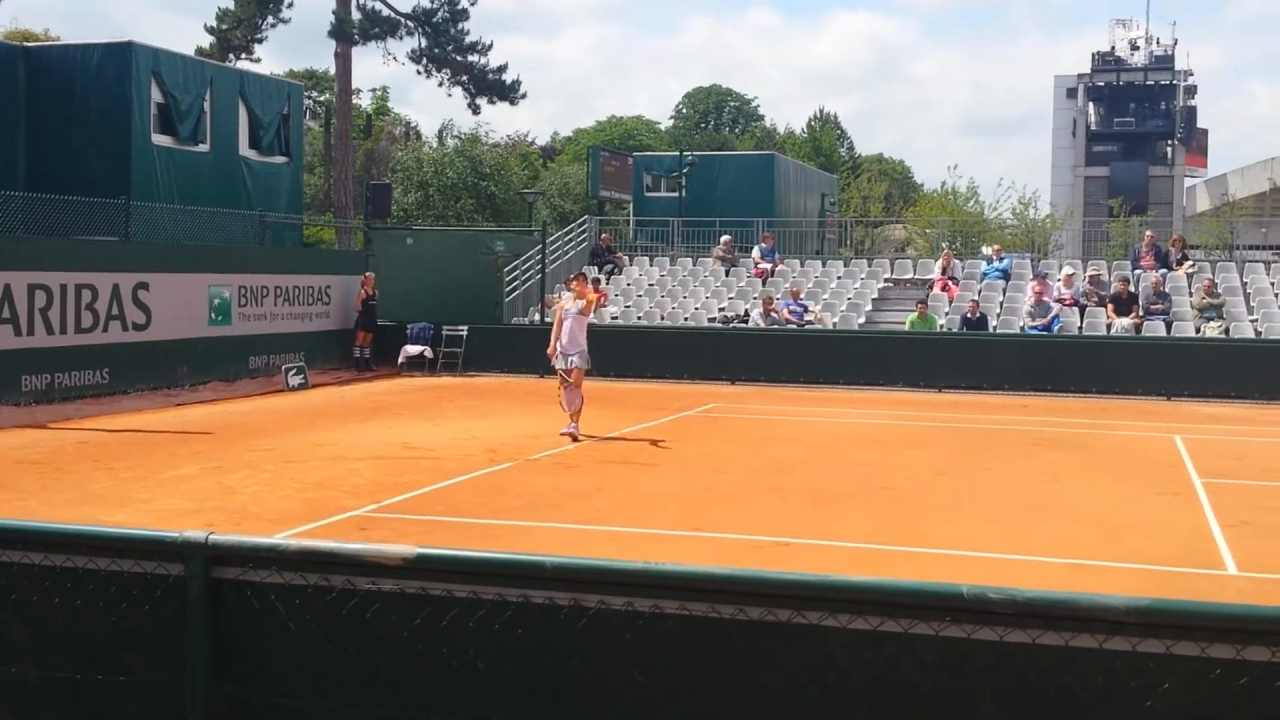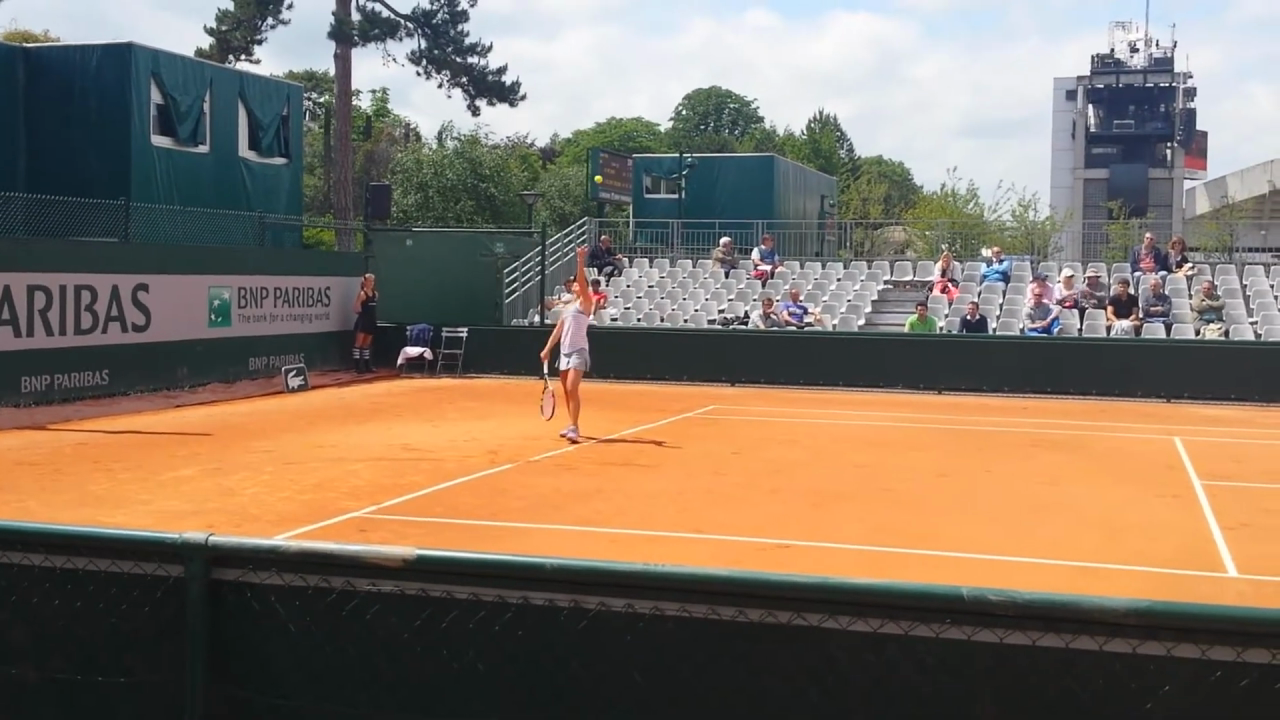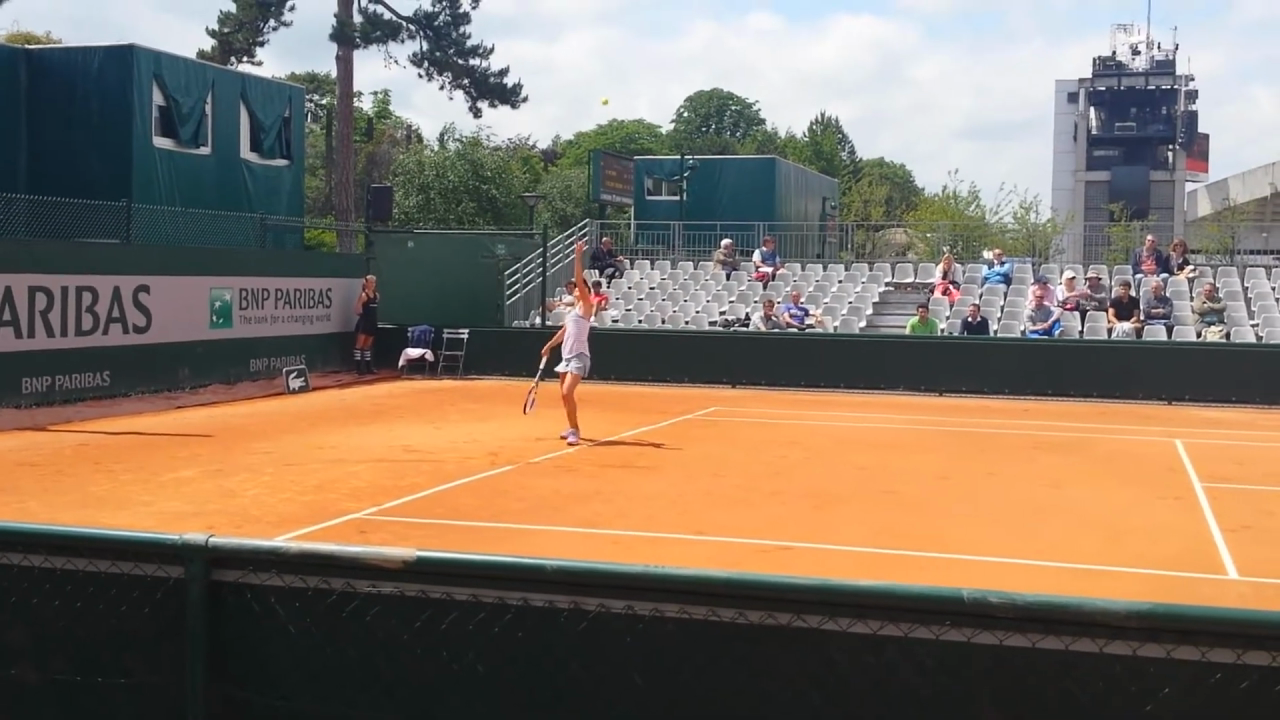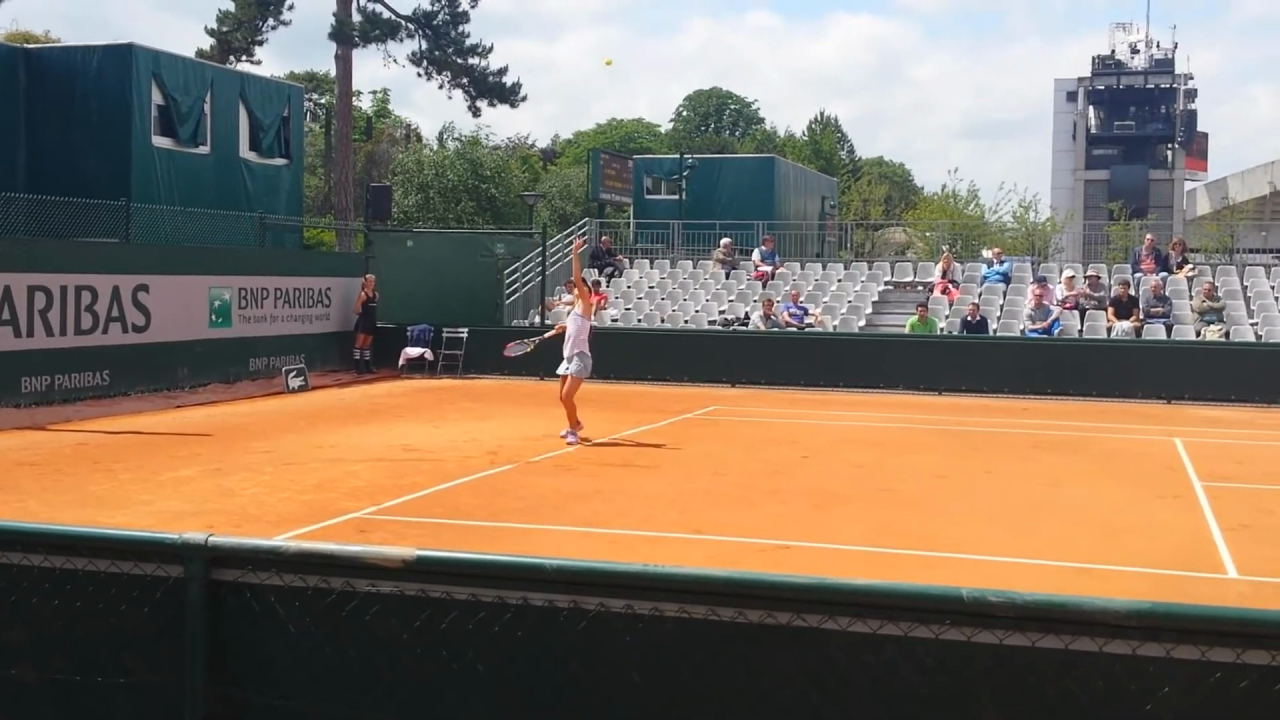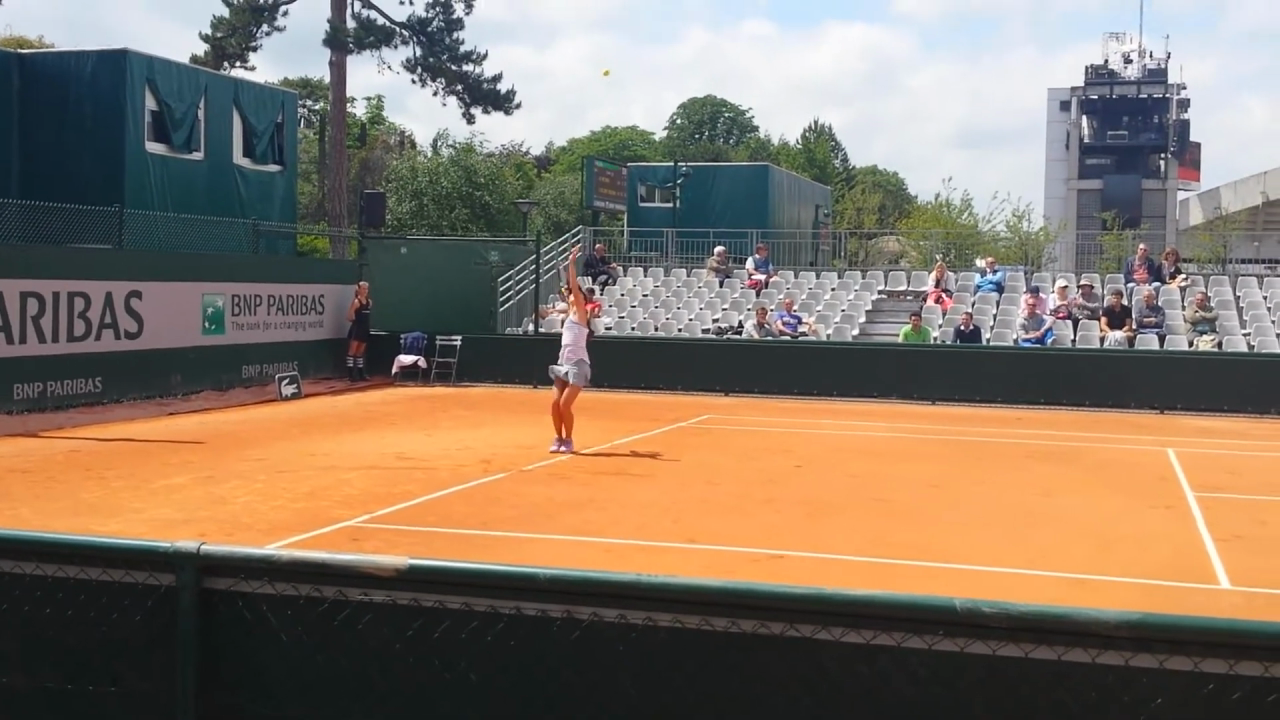
dt=0.2s
person 1, frame 1
left shoulder: (585, 303)
right shoulder: (563, 303)
left elbow: (587, 300)
right elbow: (556, 326)
left wrist: (589, 298)
right wrist: (552, 345)
left hip: (578, 351)
right hip: (562, 351)
left knee: (576, 388)
left ankle: (575, 426)
right ankle: (572, 423)
person 1, frame 2
left shoulder: (586, 302)
right shoulder: (567, 307)
left elbow: (582, 281)
right elbow: (558, 330)
left wrist: (581, 261)
right wrist: (547, 349)
left hip: (578, 352)
right hip: (564, 352)
left knee: (572, 389)
right knee: (566, 391)
left ankle: (574, 428)
right ankle: (572, 426)
person 1, frame 3
left shoulder: (586, 306)
right shoulder: (573, 310)
left elbow: (580, 280)
left wrist: (578, 256)
right wrist: (549, 345)
left hip: (579, 357)
right hip: (567, 357)
left knee: (567, 393)
right knee: (565, 395)
left ankle: (574, 431)
right ankle: (573, 428)
person 1, frame 4
left shoulder: (585, 304)
right shoulder: (576, 308)
left elbow: (578, 278)
left wrist: (575, 253)
right wrist: (561, 327)
left hip: (579, 358)
right hip: (568, 358)
left knee: (566, 396)
right knee: (563, 396)
left ankle: (573, 431)
right ankle: (576, 423)
person 1, frame 5
left shoulder: (580, 308)
right shoulder: (573, 316)
left elbow: (574, 287)
left wrist: (571, 263)
left hip: (577, 366)
right hip: (563, 365)
left knee: (565, 405)
right knee: (555, 404)
left ankle: (568, 439)
right ankle: (559, 438)
